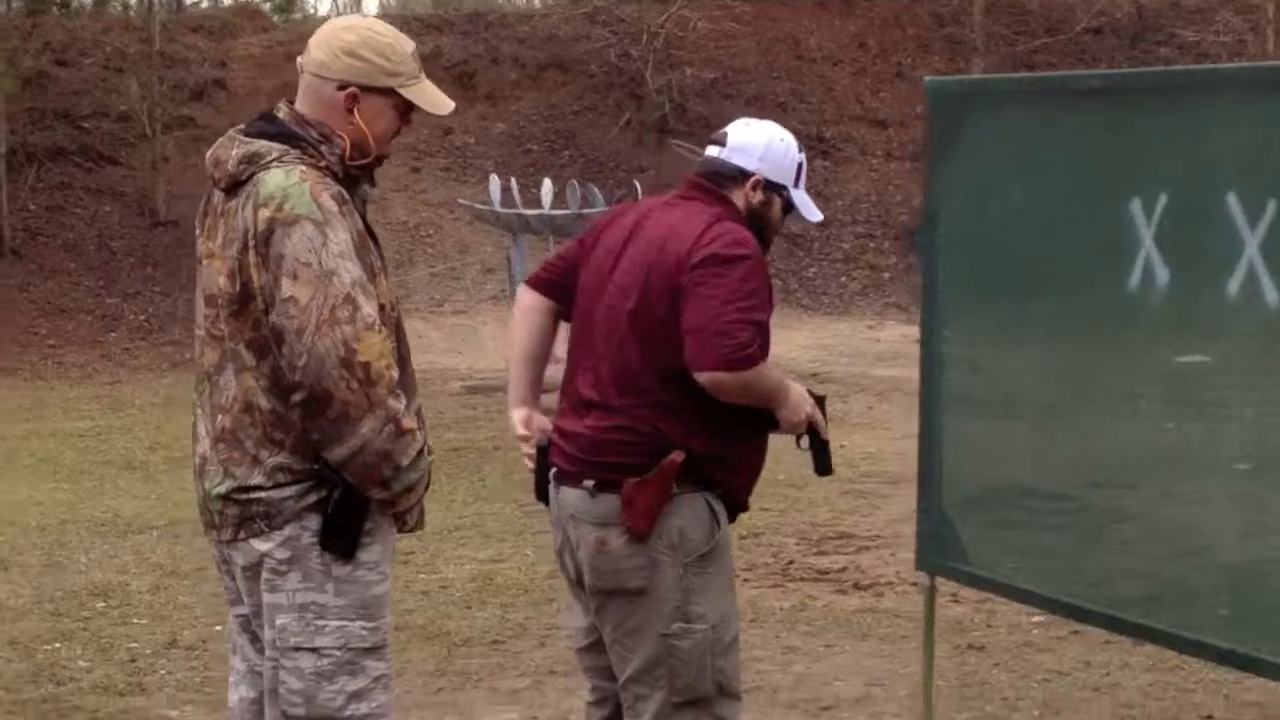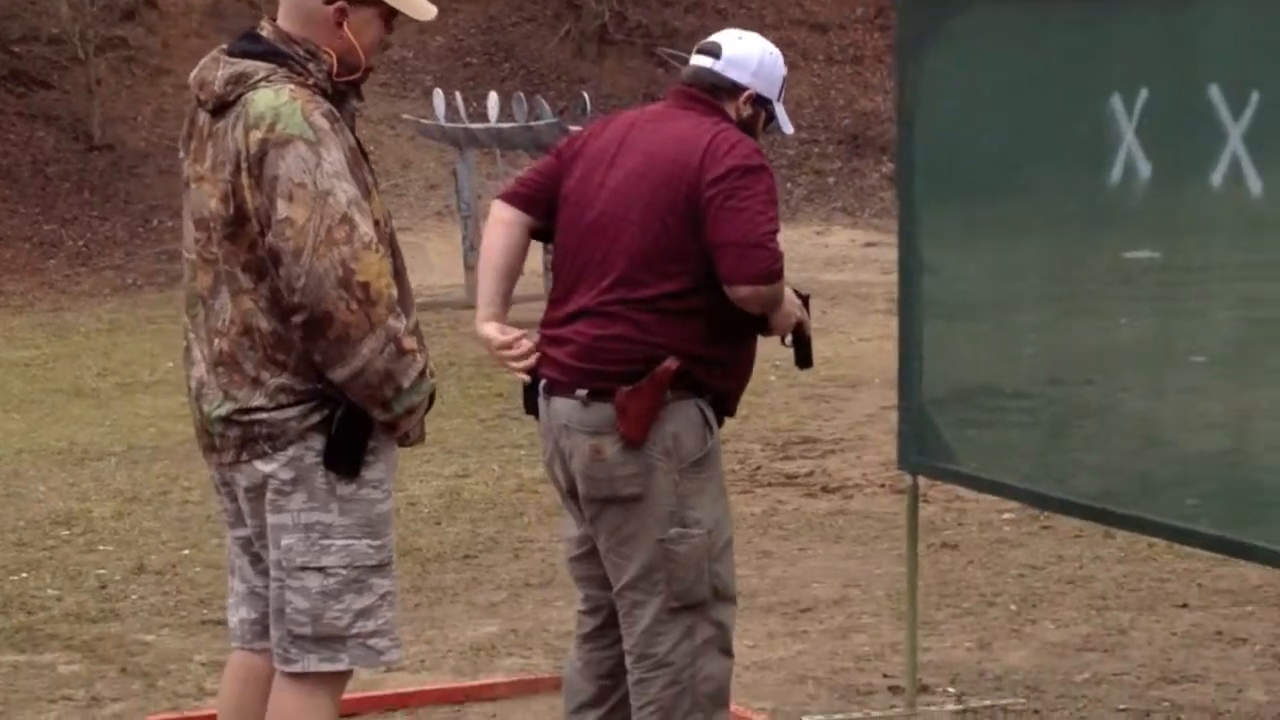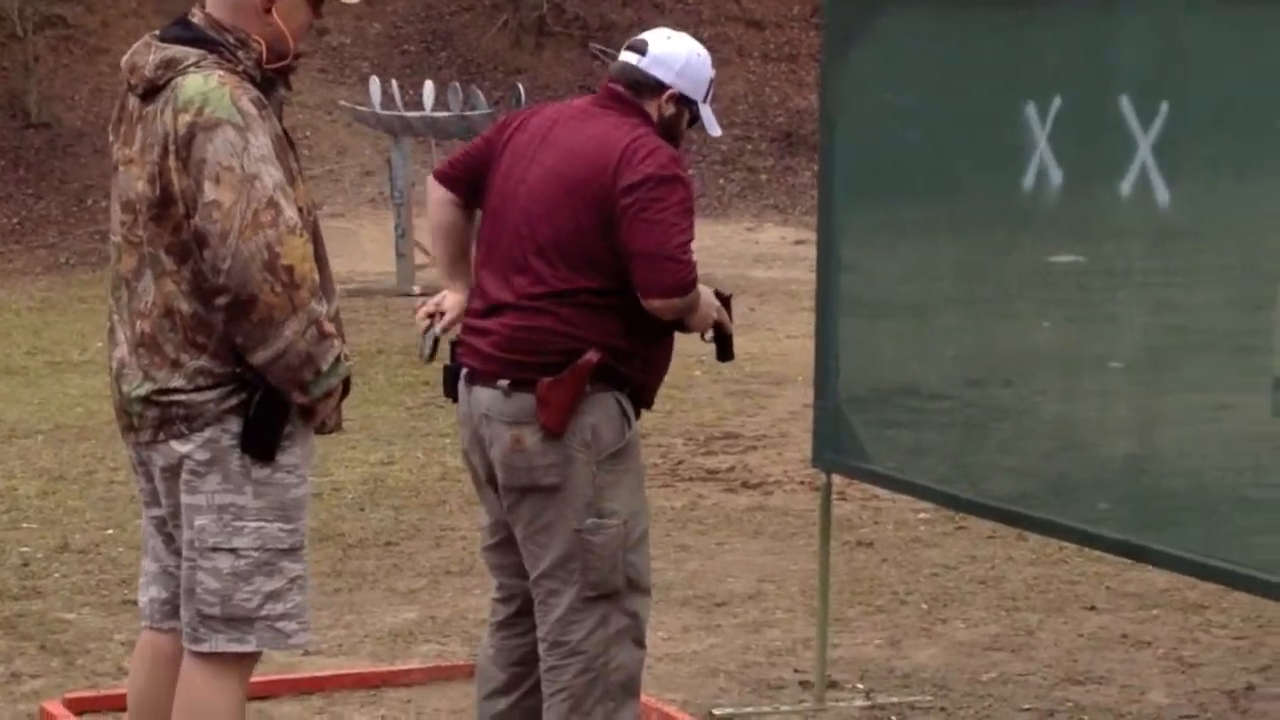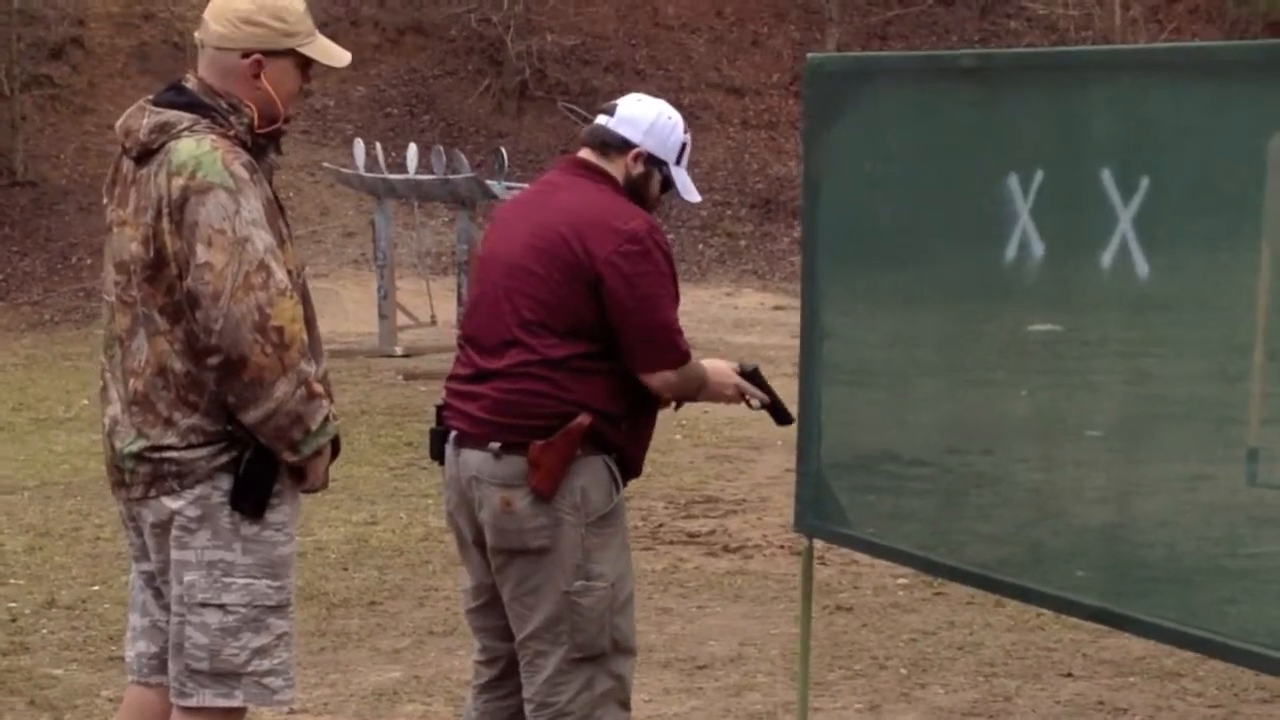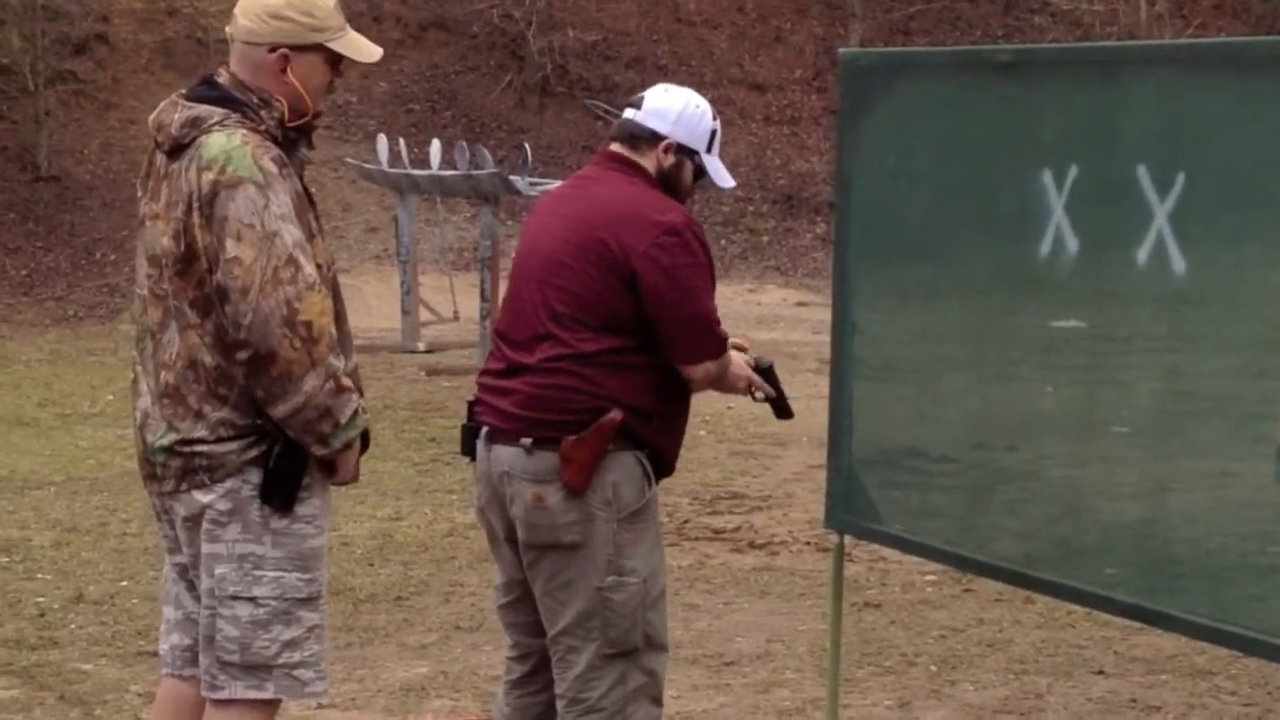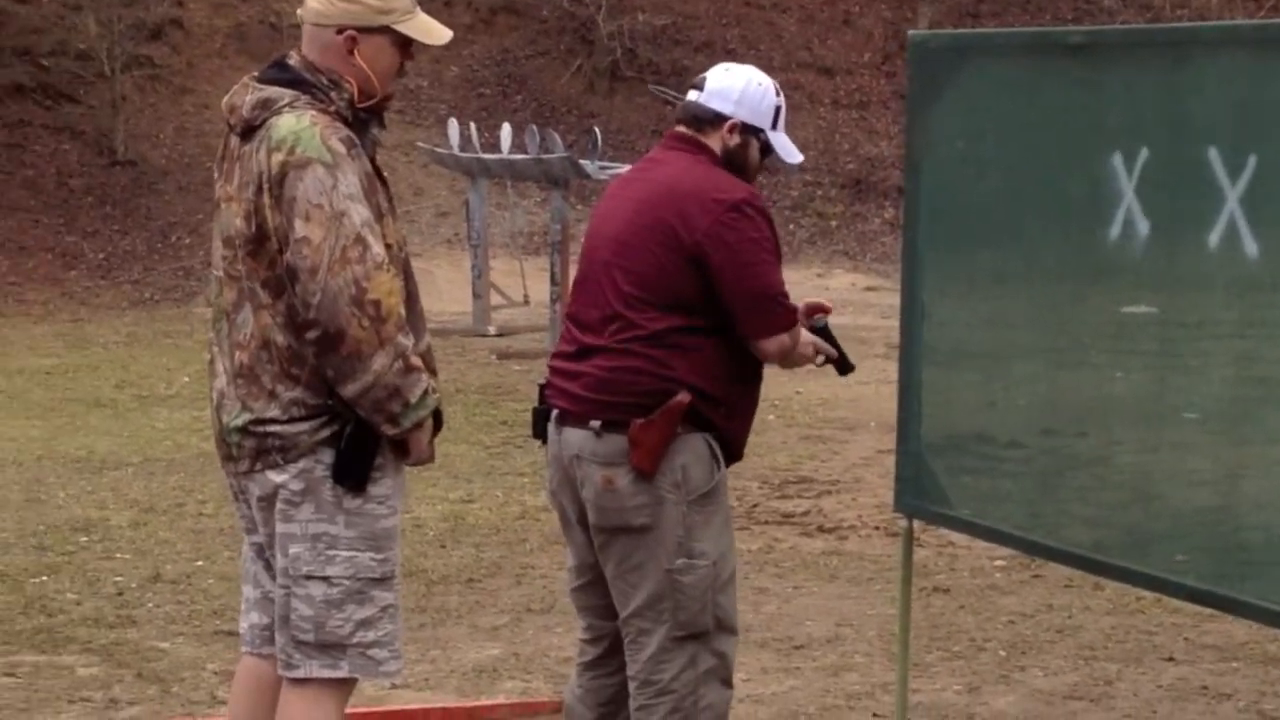
dt=0.5s
person 1, frame 1
left shoulder: (245, 181)
right shoulder: (301, 198)
right elbow: (338, 370)
right wrist: (404, 480)
left hip: (250, 490)
right hip: (310, 508)
person 1, frame 2
left shoulder: (228, 101)
right shoulder: (292, 119)
right elbow: (338, 288)
right wrist: (404, 395)
left hip: (243, 407)
right hip: (311, 425)
left knee: (263, 636)
right knee: (315, 655)
person 1, frame 3
left shoulder: (157, 84)
right shoulder: (220, 102)
right elbow: (261, 268)
right wrist: (321, 377)
left hip: (162, 388)
right hip: (227, 406)
left knee: (174, 618)
right knee: (224, 634)
person 1, frame 4
left shoulder: (149, 152)
right shoulder: (212, 167)
right elbow: (249, 330)
right wrist: (310, 437)
left hip: (154, 449)
right hip: (218, 466)
person 1, frame 5
left shoulder: (182, 145)
right shoulder: (242, 159)
right elbow: (278, 323)
right wrist: (339, 429)
left hip: (186, 442)
right hip: (249, 458)
person 1, frame 6
left shoulder: (260, 128)
right shoulder: (313, 142)
right elbow: (348, 304)
right wrist: (411, 410)
left hip: (266, 424)
right hip: (324, 439)
left knee: (271, 642)
right knee: (322, 661)
person 2, frame 1
left shoulder: (625, 222)
right shoulder: (726, 243)
left elbow: (538, 291)
right elbow: (724, 367)
left wrist: (523, 400)
right wrist: (782, 395)
left hip: (581, 495)
right hip: (652, 514)
person 2, frame 2
left shoulder: (601, 135)
right shoulder: (730, 155)
left elbow: (513, 207)
right elbow: (751, 282)
left wrist: (491, 315)
right wrist: (782, 306)
left hip: (569, 406)
right hip: (645, 423)
left knee: (608, 612)
right knee: (679, 619)
person 2, frame 3
left shoulder: (530, 125)
right shoulder: (647, 160)
left elbow: (448, 184)
right elbow: (666, 294)
left wrist: (456, 284)
right wrist: (701, 305)
left hip: (487, 391)
right hip: (562, 412)
left knee: (521, 599)
right knee: (592, 607)
person 2, frame 4
left shoulder: (517, 207)
right shoulder: (624, 228)
right elbow: (663, 372)
right wrist: (710, 380)
left hip: (471, 455)
left knee: (502, 660)
person 2, frame 5
left shoulder: (559, 202)
right shoulder: (658, 222)
right elbow: (698, 366)
left wrist: (706, 351)
right wrist: (729, 370)
left hip: (503, 451)
left knee: (535, 656)
right knee: (609, 668)
person 2, frame 6
left shoulder: (632, 185)
right shoulder: (724, 200)
right elbow: (770, 341)
left wrist: (784, 321)
right wrist: (800, 343)
left hip: (576, 433)
left knee: (608, 639)
right knee: (680, 648)
